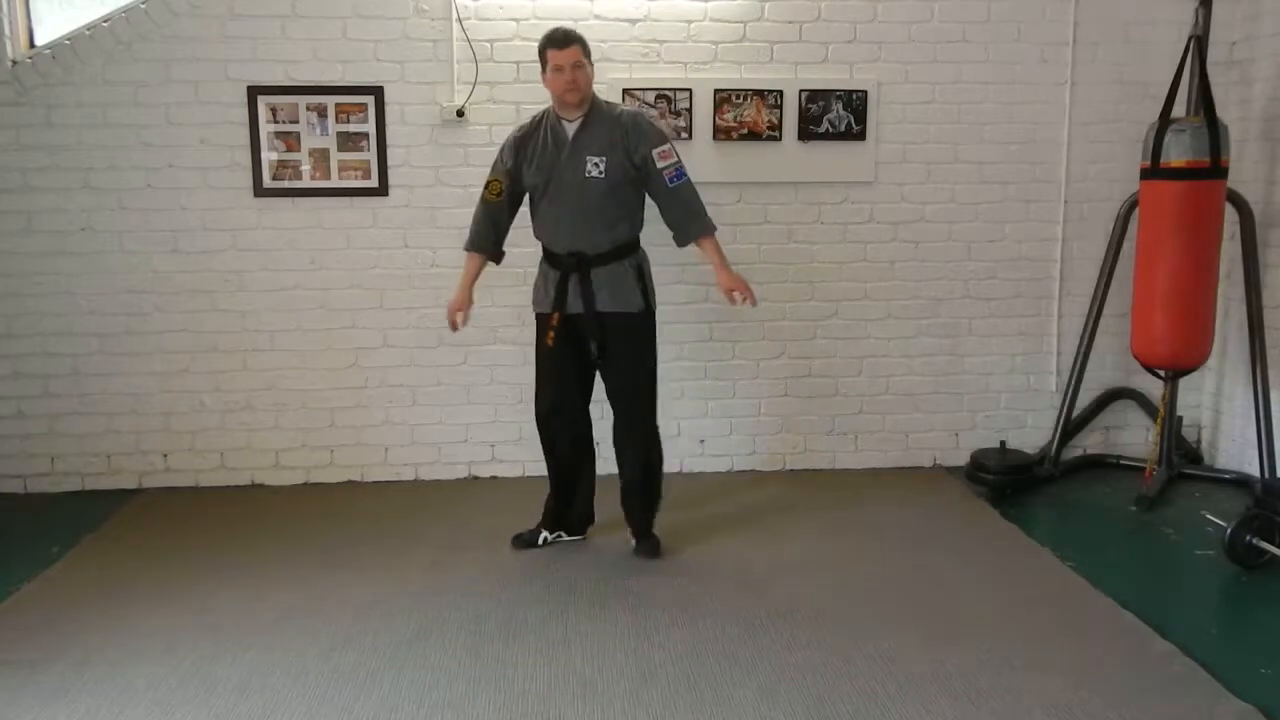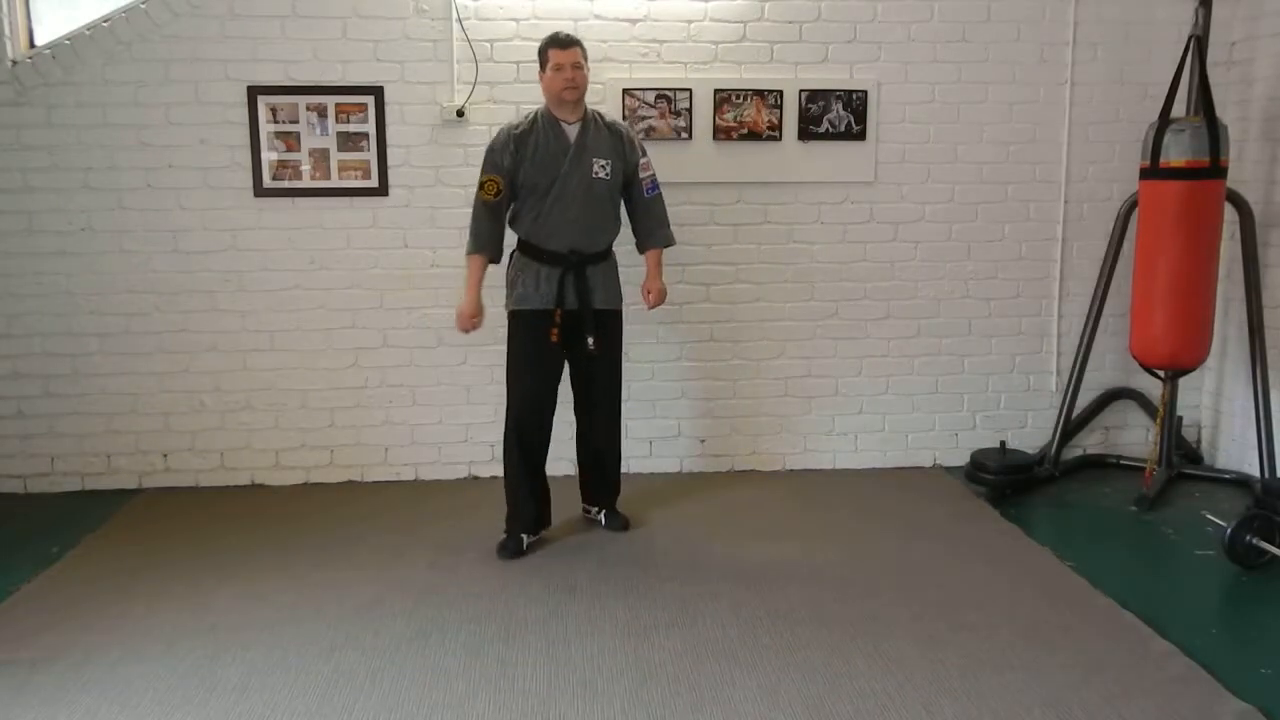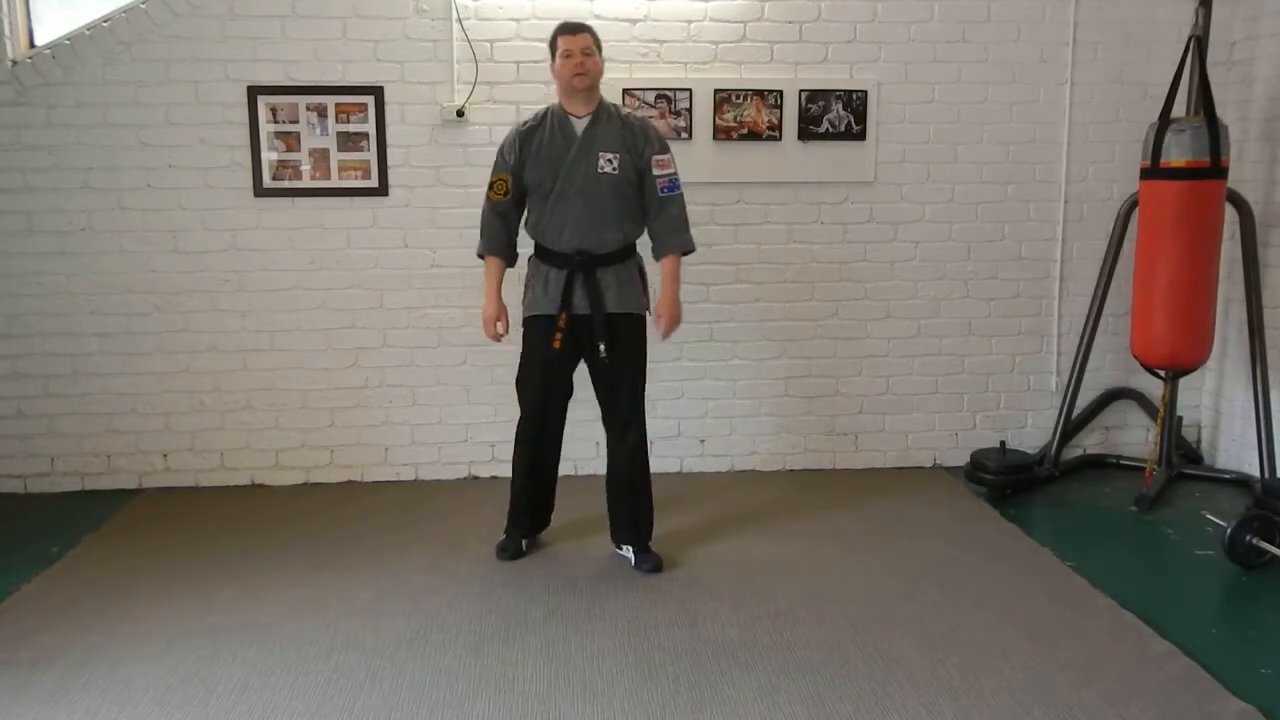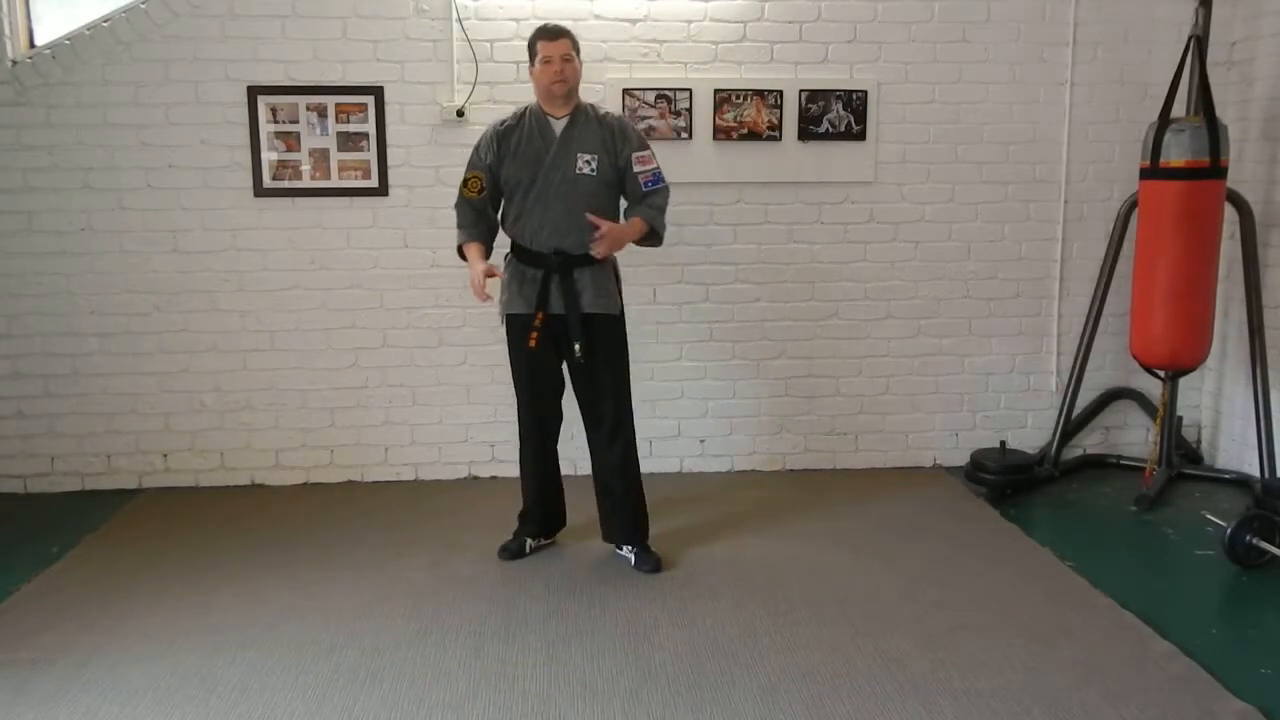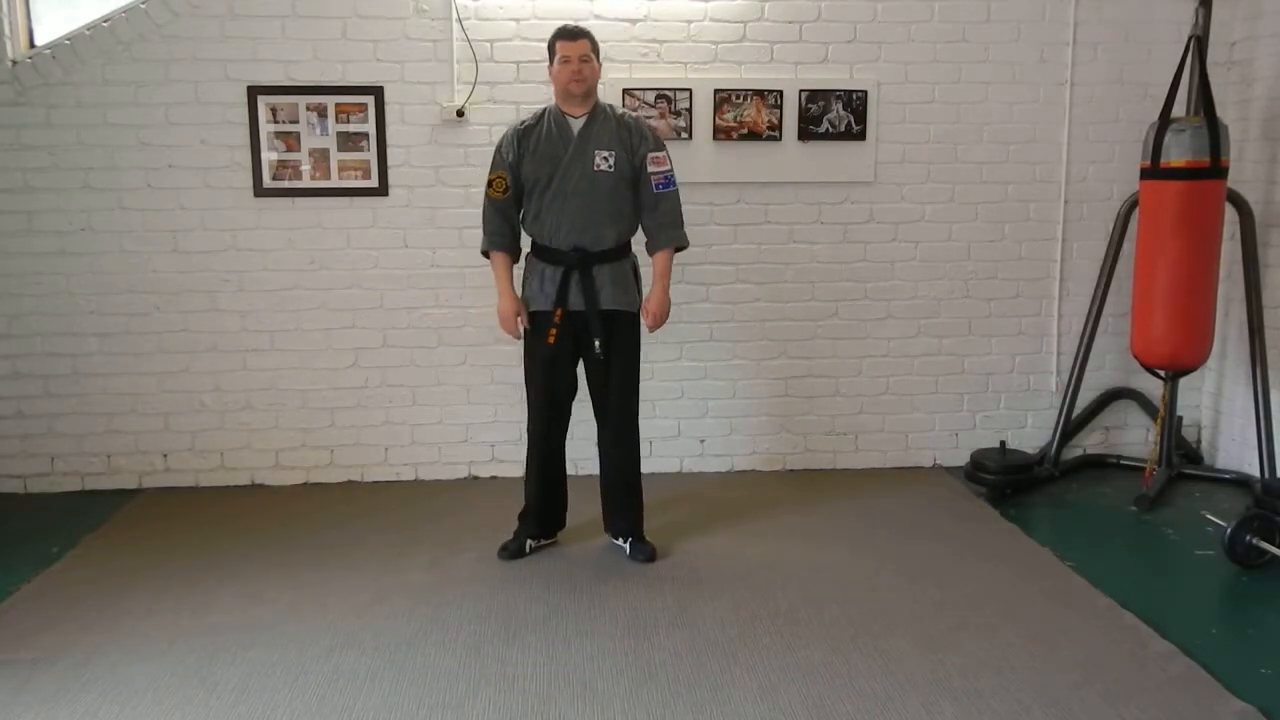
dt=1s
person 1, frame 1
left shoulder: (632, 128)
right shoulder: (524, 141)
left elbow: (678, 197)
right elbow: (492, 215)
left wrist: (721, 266)
right wrist: (465, 287)
left hip: (620, 285)
right hip: (558, 288)
left knee: (635, 407)
right knee: (558, 411)
left ankle: (642, 521)
right ankle: (566, 519)
person 1, frame 2
left shoulder: (618, 138)
right shoulder: (513, 140)
left elbow: (646, 206)
right elbow: (487, 216)
left wrist: (654, 271)
right wrist: (471, 291)
left hip: (598, 282)
right hip: (535, 284)
left knee: (600, 402)
right knee: (528, 407)
left ankle: (600, 499)
right ankle: (524, 521)
person 1, frame 3
left shoulder: (638, 132)
right shoulder: (525, 138)
left elbow: (667, 215)
right elbow: (499, 221)
left wrist: (669, 290)
right wrist: (492, 295)
left hip: (618, 290)
right hip: (549, 289)
left knee: (625, 419)
right knee: (538, 415)
left ankle: (632, 536)
right ankle: (524, 525)
person 1, frame 4
left shoulder: (615, 131)
right shoulder: (501, 137)
left elbow: (652, 197)
right elbow: (472, 208)
left wrist: (625, 231)
right wrist: (477, 258)
left hip: (594, 288)
right hip: (528, 289)
left knee: (609, 415)
right knee: (536, 415)
left ankle: (628, 534)
right ankle: (538, 525)
person 1, frame 5
left shoulder: (634, 133)
right shoulder: (521, 137)
left elbow: (661, 213)
right elbow: (499, 219)
left wrist: (660, 286)
right wrist: (506, 291)
left hip: (613, 286)
right hip: (546, 286)
left knee: (618, 413)
right knee: (546, 414)
left ankle: (626, 526)
right ankle: (538, 524)
